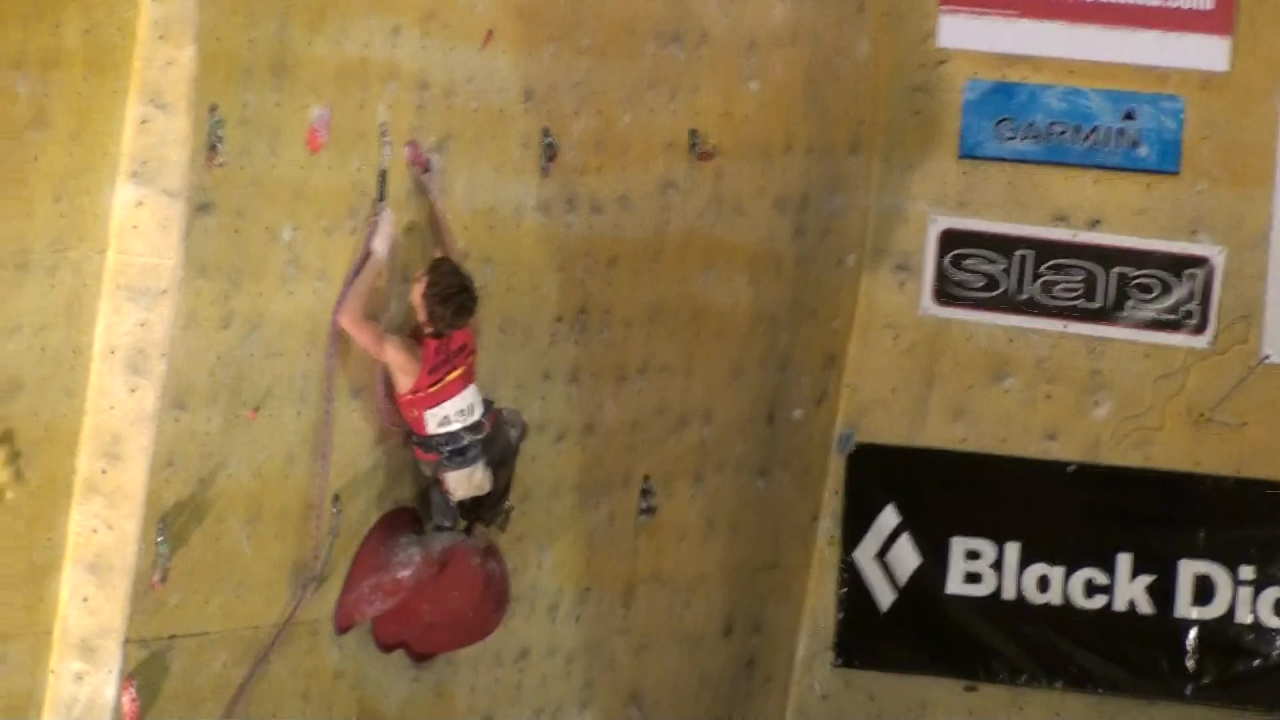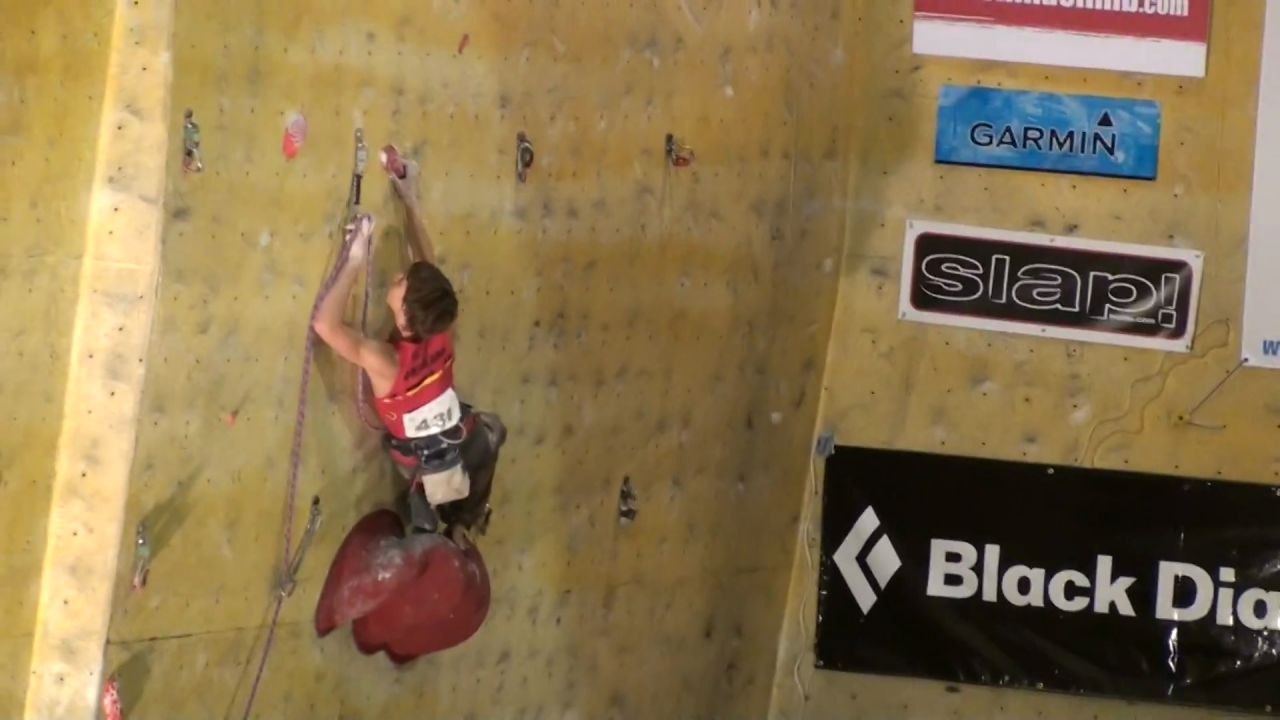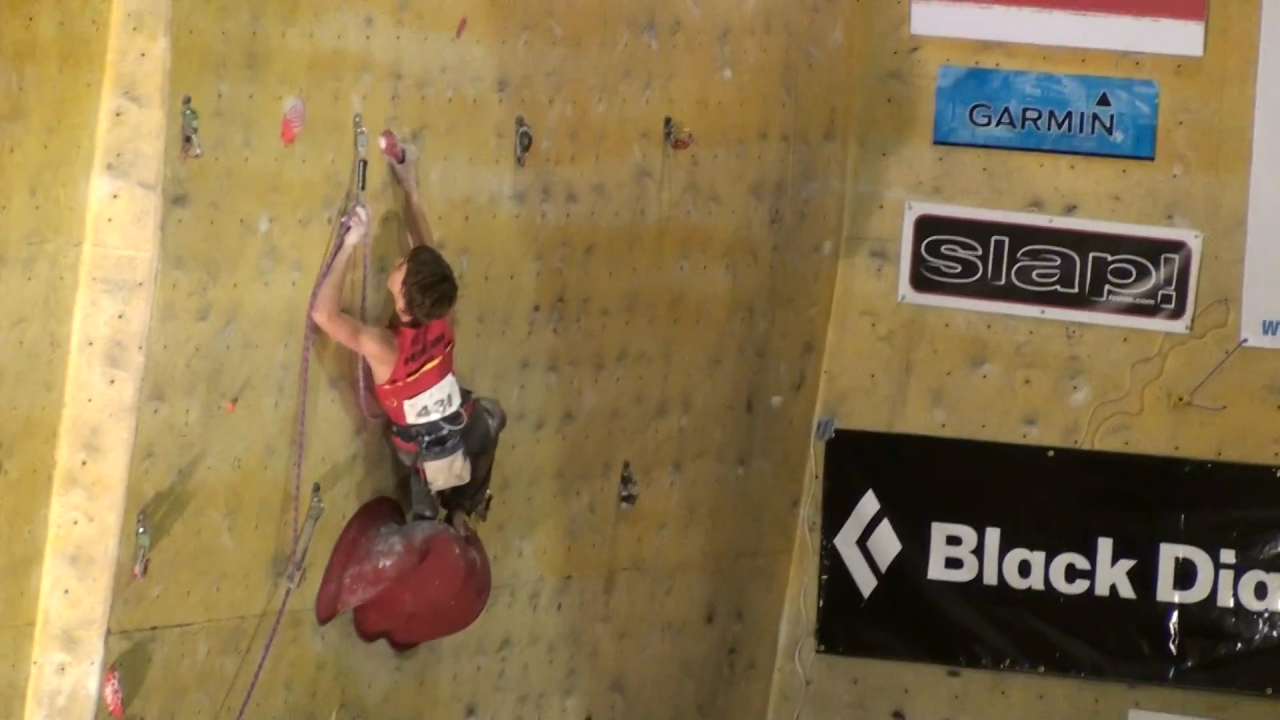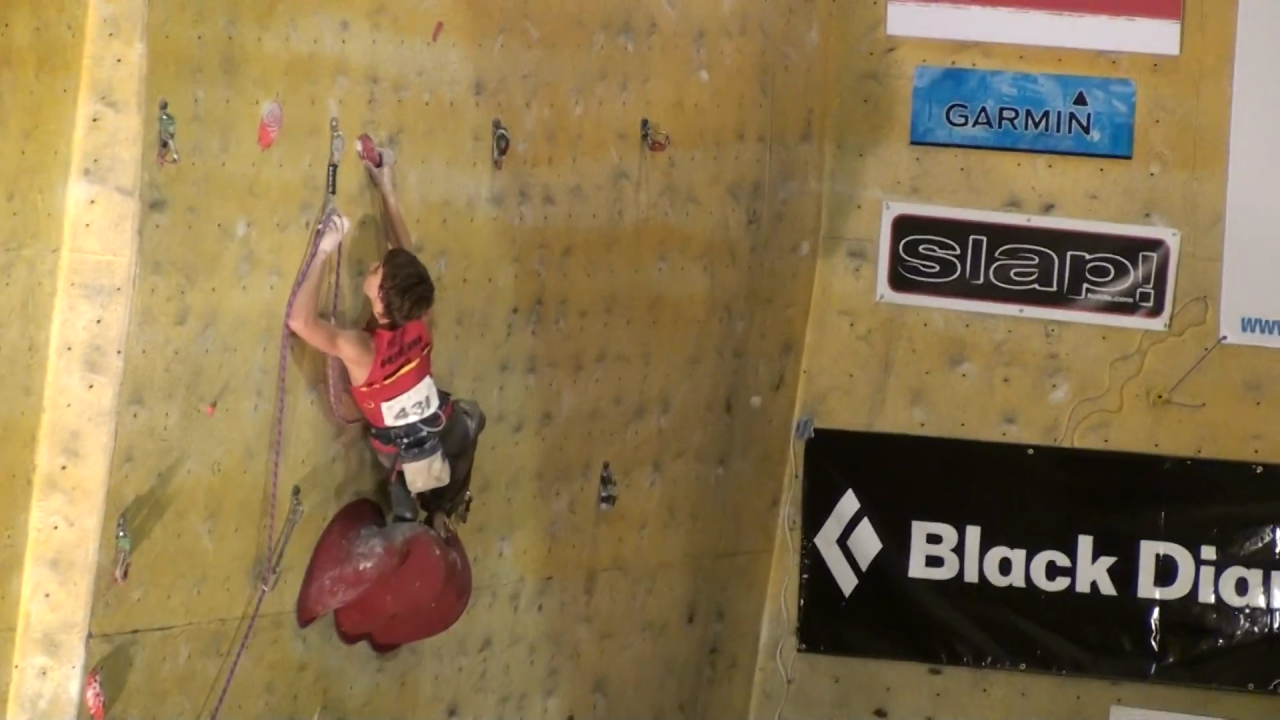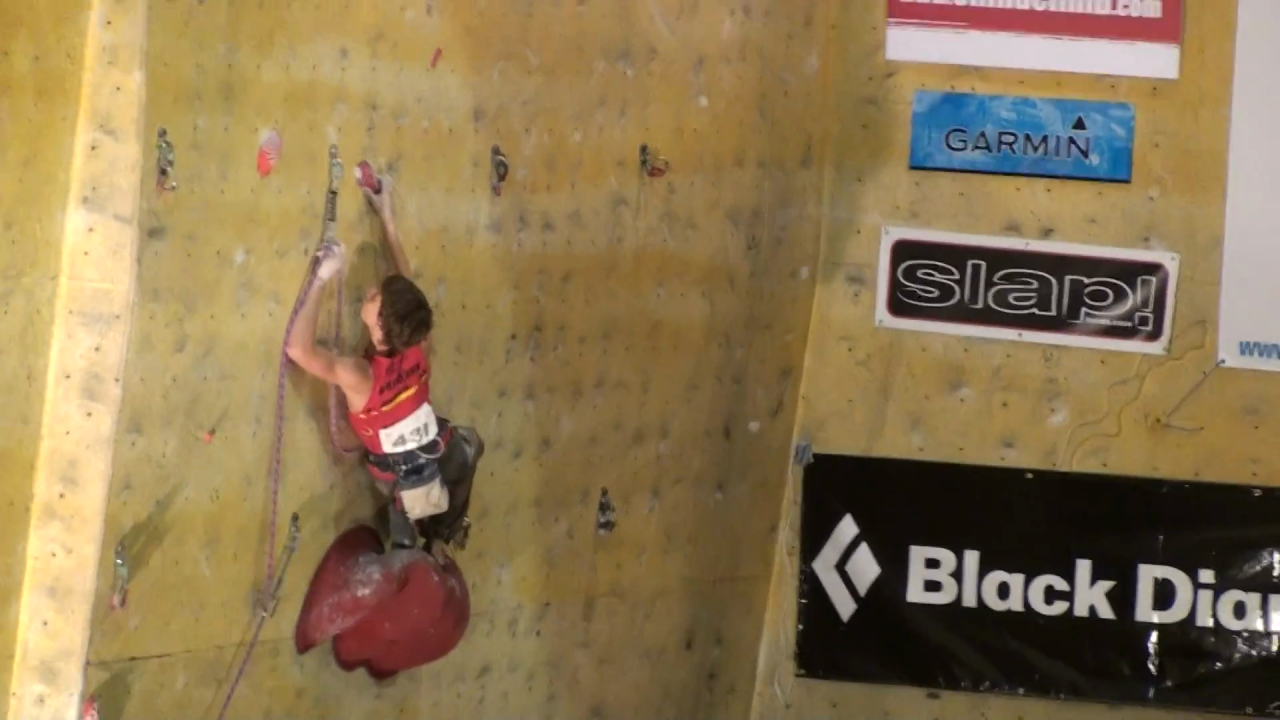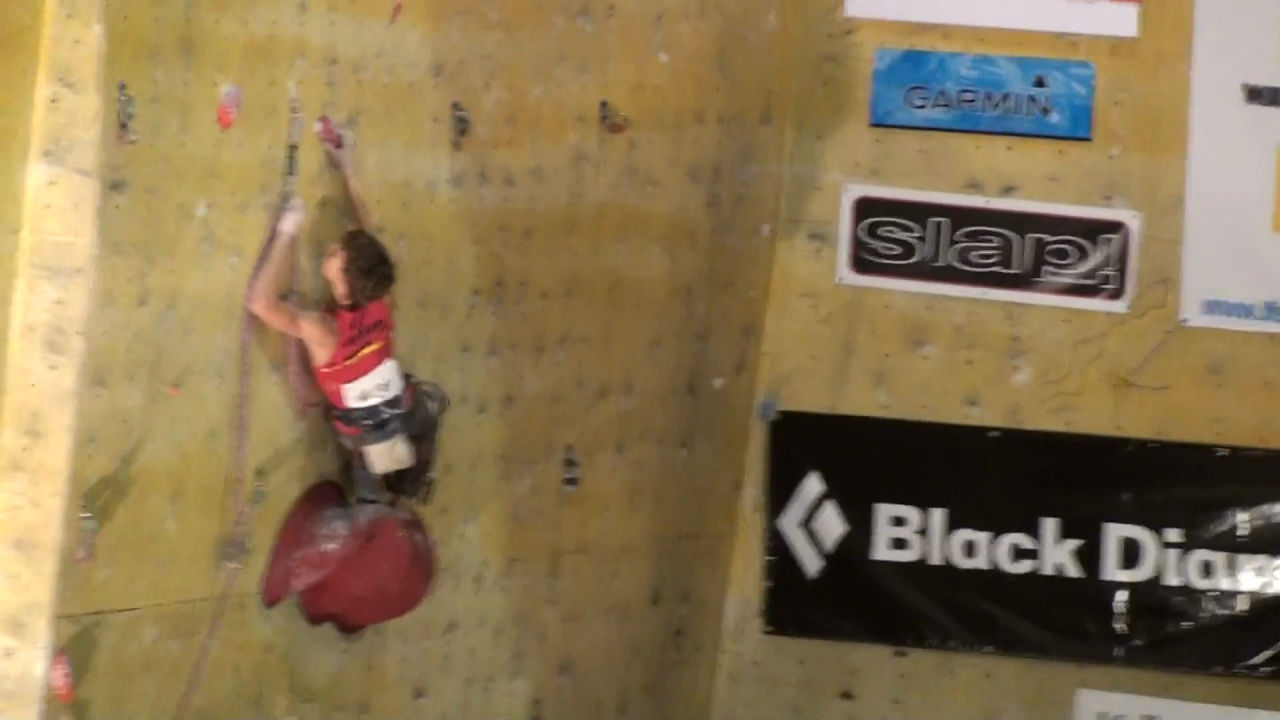
dt=0.3s
person 1, frame 1
left shoulder: (407, 358)
right shoulder: (464, 330)
left elbow: (348, 318)
right elbow: (450, 261)
left wrist: (379, 252)
right wrist: (432, 196)
left hip: (451, 467)
right hip: (488, 445)
right knee: (512, 423)
right ankle: (482, 517)
person 1, frame 2
left shoulder: (385, 362)
right shoulder: (442, 334)
left elbow: (325, 324)
right elbow: (426, 264)
left wrist: (356, 259)
right wrist: (410, 200)
left hip: (429, 470)
right hip: (466, 448)
right knee: (492, 427)
right ankle: (464, 520)
person 1, frame 3
left shoulder: (385, 347)
right shoulder: (442, 319)
left elbow: (323, 314)
right elbow: (426, 250)
left wrist: (349, 245)
right wrist: (410, 185)
left hip: (429, 455)
right hip: (469, 435)
right knee: (492, 412)
right ankle: (464, 507)
person 1, frame 4
left shoulder: (361, 349)
right shoulder: (420, 321)
left elbow: (299, 321)
right elbow: (404, 252)
left wrist: (324, 251)
right wrist: (386, 187)
left hip: (407, 457)
right hip: (447, 436)
right knee: (470, 414)
right ankle: (444, 509)
person 1, frame 5
left shoulder: (359, 376)
right shoulder: (417, 347)
left elbow: (298, 348)
right elbow: (403, 283)
left wrist: (321, 280)
right wrist: (386, 216)
left hip: (405, 484)
right hip: (442, 460)
right ankle: (442, 535)
person 1, frame 6
left shoulder: (322, 330)
right shoulder: (380, 302)
left elbow: (261, 303)
right elbow: (366, 234)
left wrist: (286, 235)
right wrist: (346, 170)
left hip: (368, 439)
right hip: (408, 417)
right knee: (433, 397)
right ankle: (407, 489)
